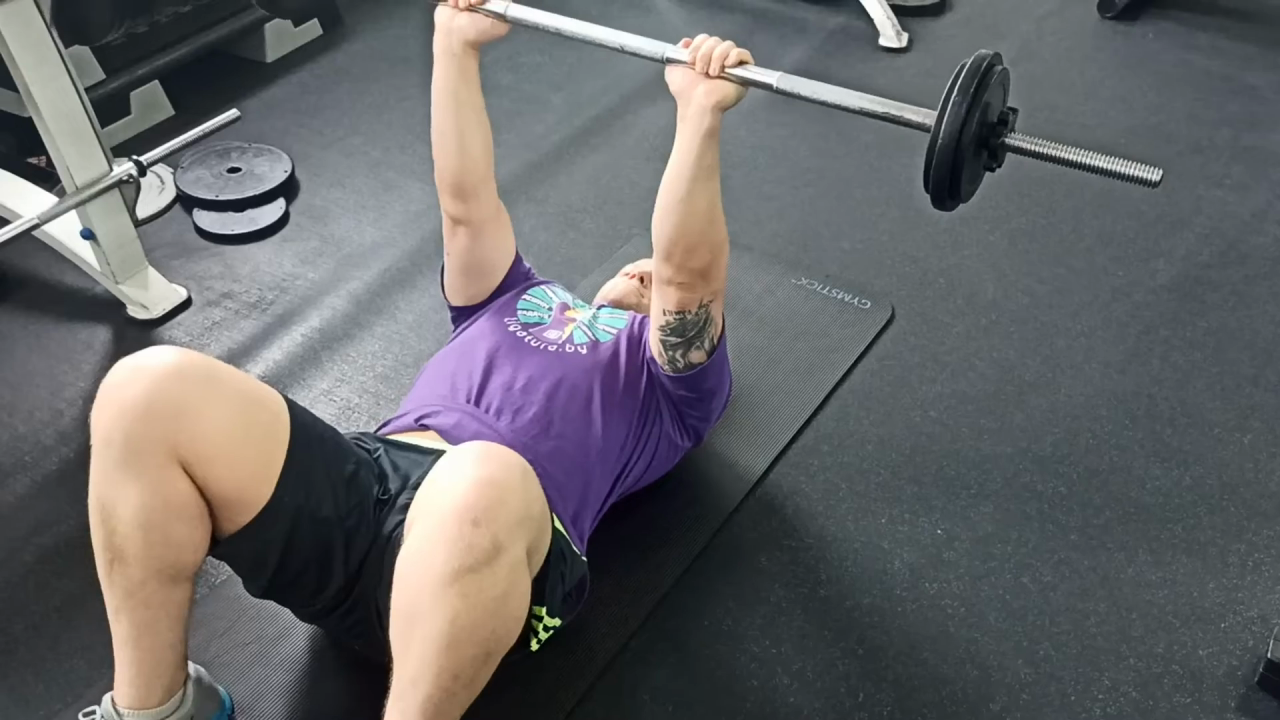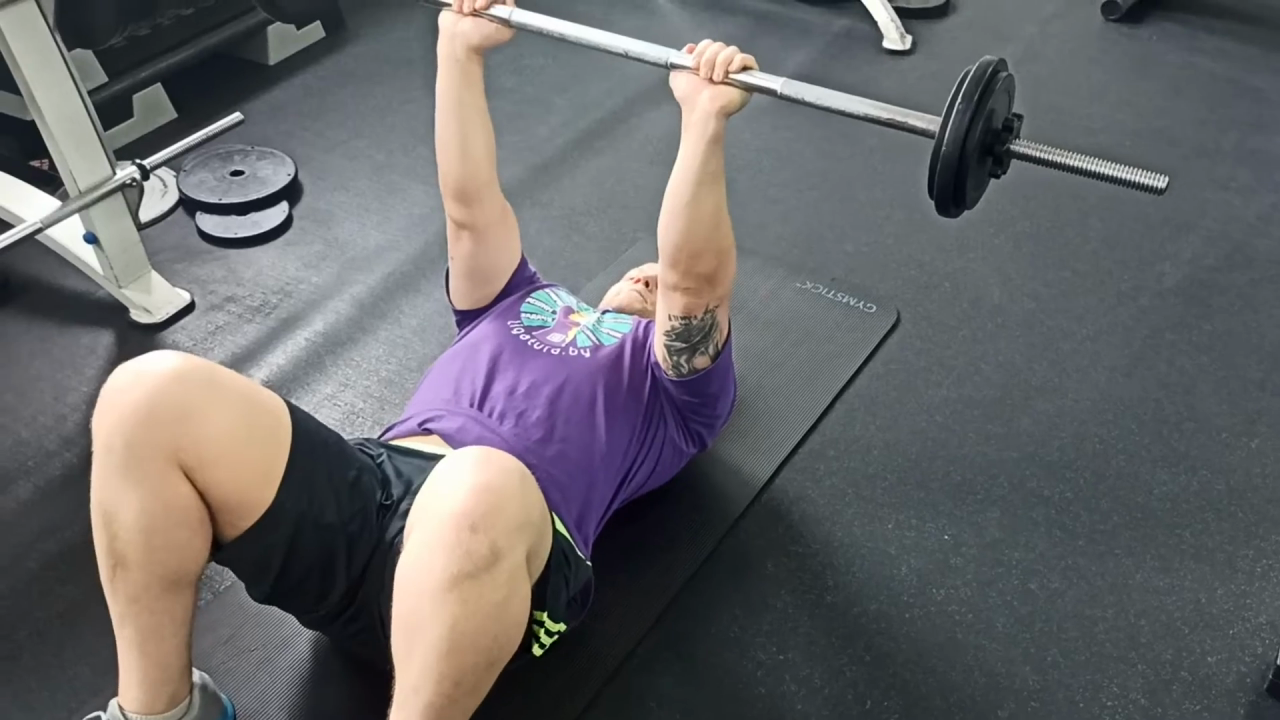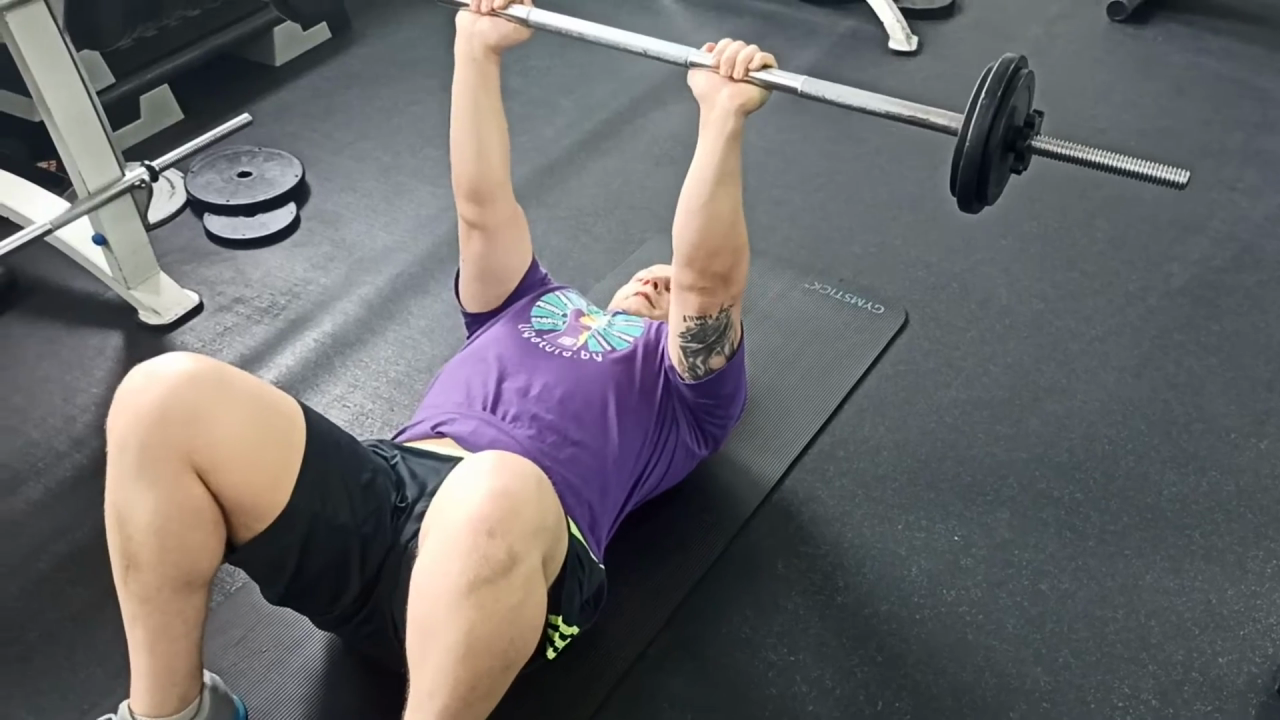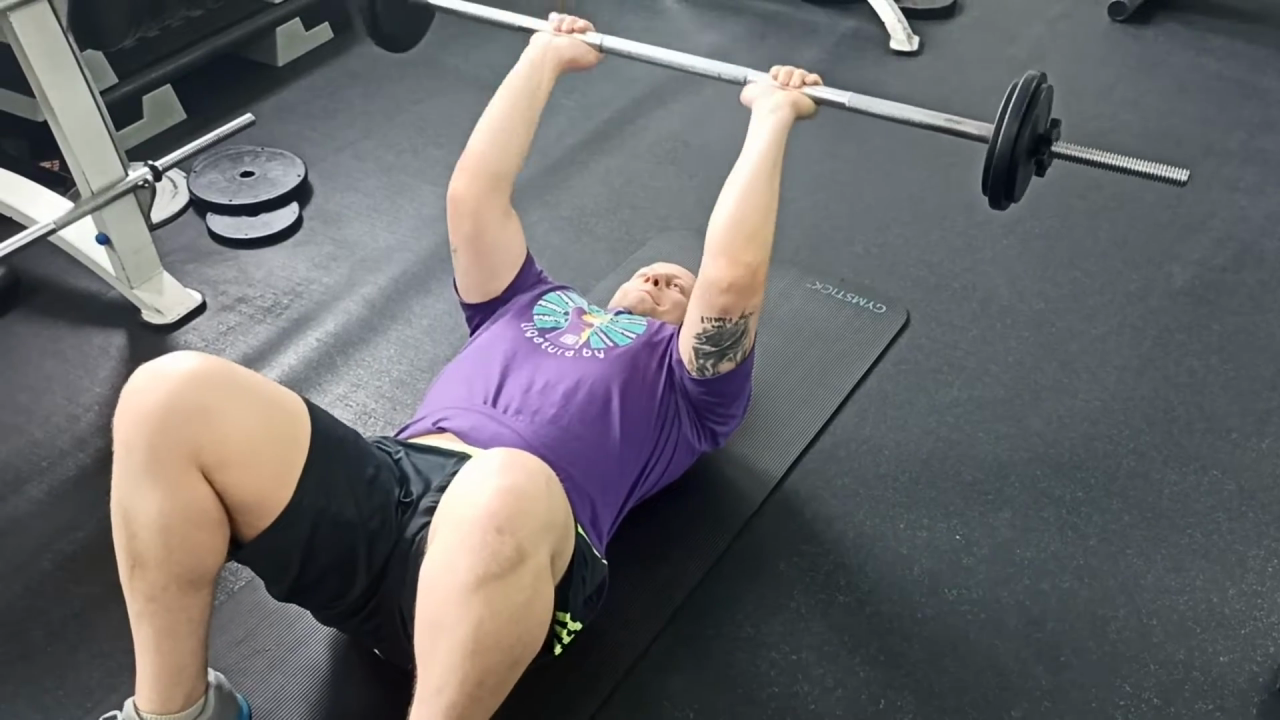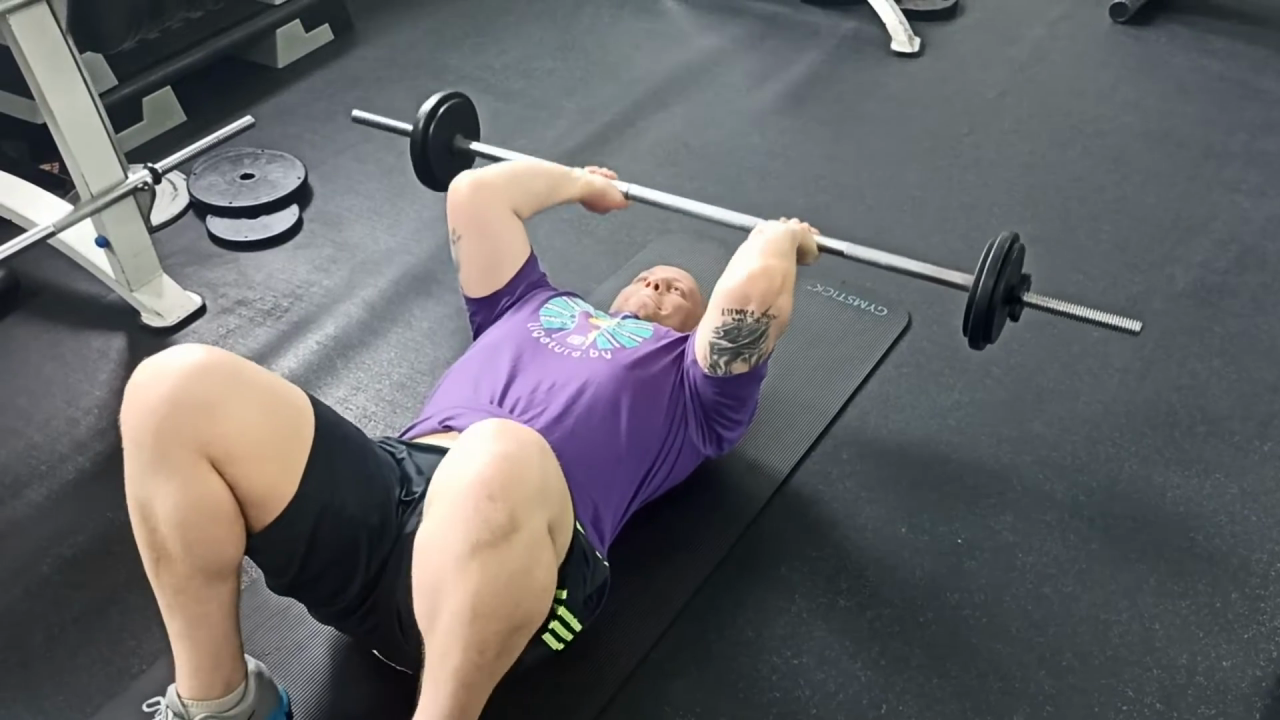
dt=0.5s
person 1, frame 1
left shoulder: (676, 376)
right shoulder: (517, 300)
left elbow: (690, 273)
right elbow: (466, 202)
left wrist: (698, 113)
left hip: (488, 522)
right hip: (364, 482)
left knee: (479, 486)
right knee: (150, 390)
person 1, frame 2
left shoulder: (682, 383)
right shoulder: (523, 305)
left elbow: (697, 280)
right elbow: (471, 206)
left wrist: (705, 118)
left hip: (491, 527)
right hip: (369, 486)
left knee: (477, 490)
right knee: (150, 394)
person 1, frame 3
left shoulder: (690, 385)
right shoulder: (533, 307)
left elbow: (710, 279)
right elbow: (482, 208)
left wrist: (722, 115)
left hip: (507, 526)
right hip: (381, 489)
left knee: (492, 497)
right knee: (164, 397)
person 1, frame 4
left shoulder: (690, 378)
right shoulder: (532, 305)
left elbow: (731, 277)
right elbow: (474, 199)
left wrist: (772, 115)
right wrist: (544, 57)
left hip: (511, 518)
right hip: (385, 484)
left knee: (502, 494)
right knee: (169, 394)
person 1, frame 5
left shoulder: (693, 382)
right shoulder: (537, 307)
left elbow: (754, 289)
right elbow: (475, 193)
left wrist: (778, 240)
right wrist: (582, 185)
left hip: (516, 521)
right hip: (386, 487)
left knee: (498, 463)
right knee: (174, 388)
